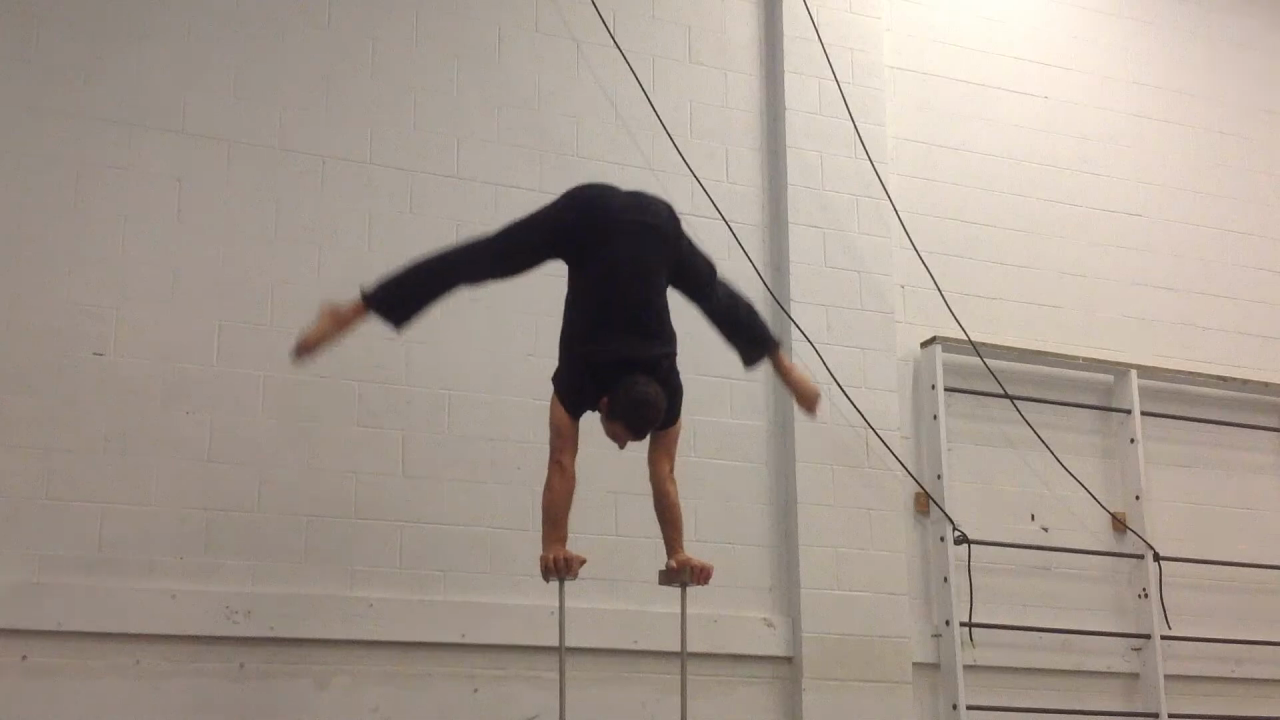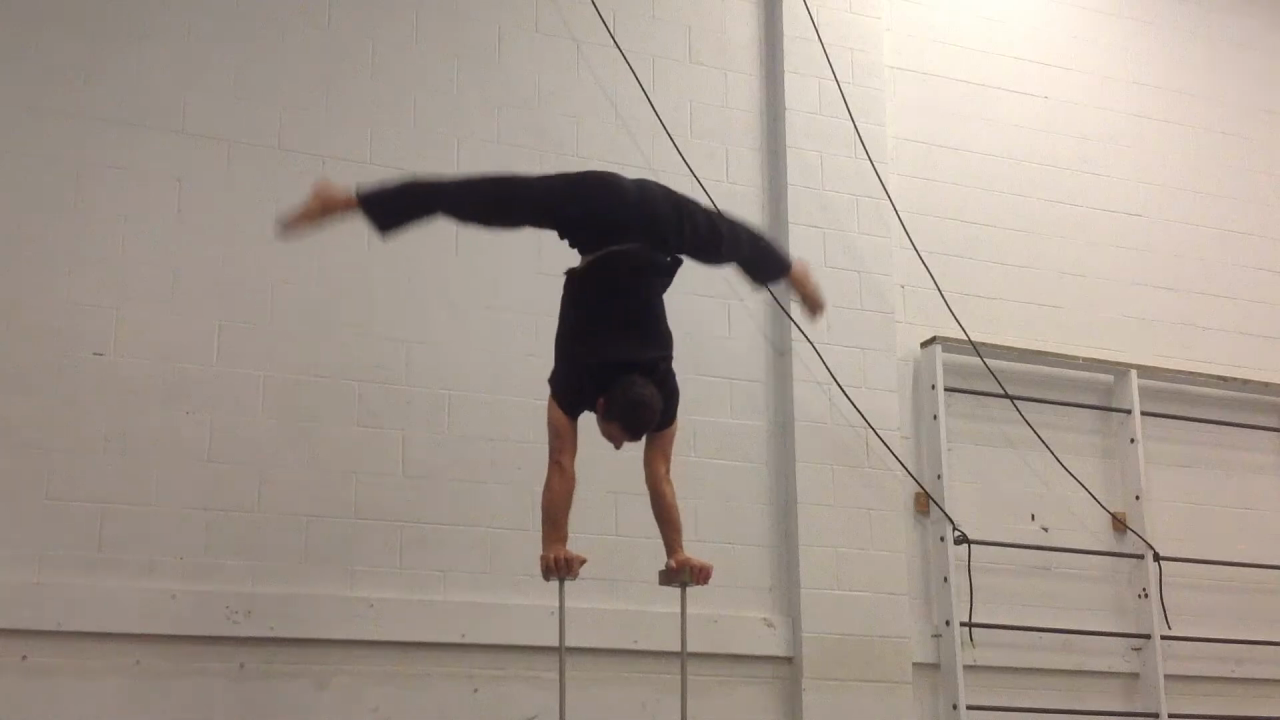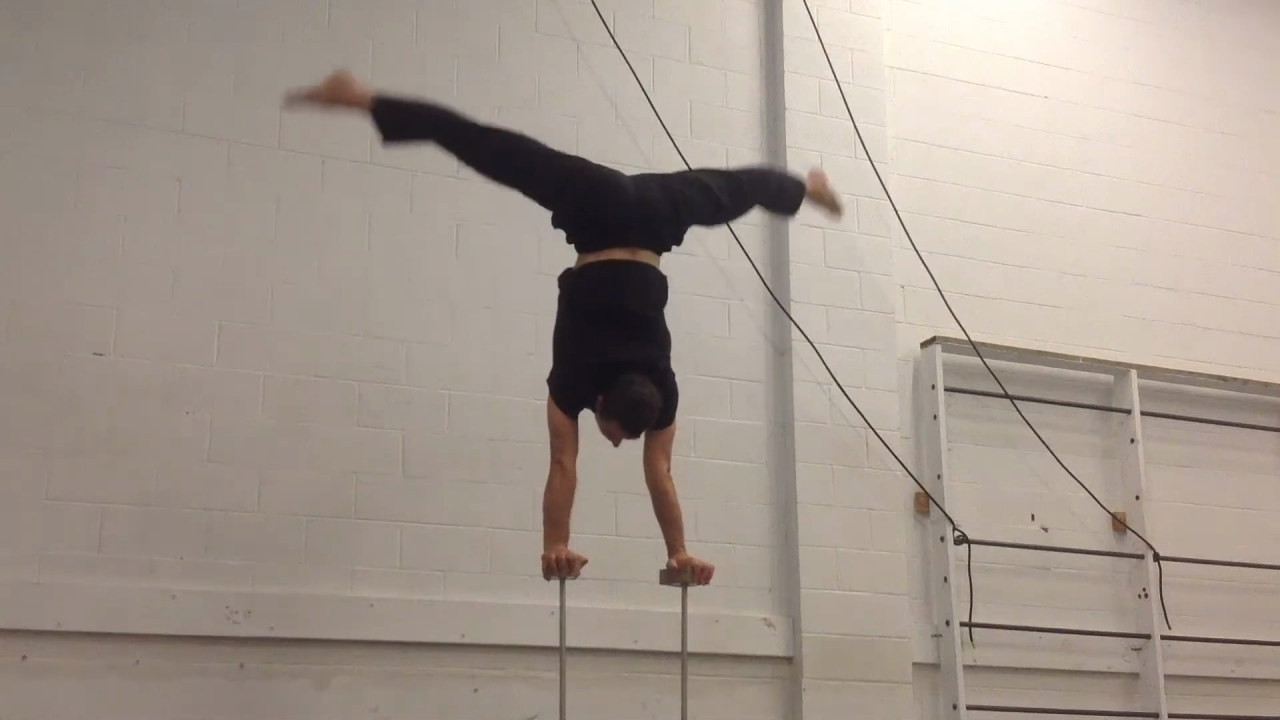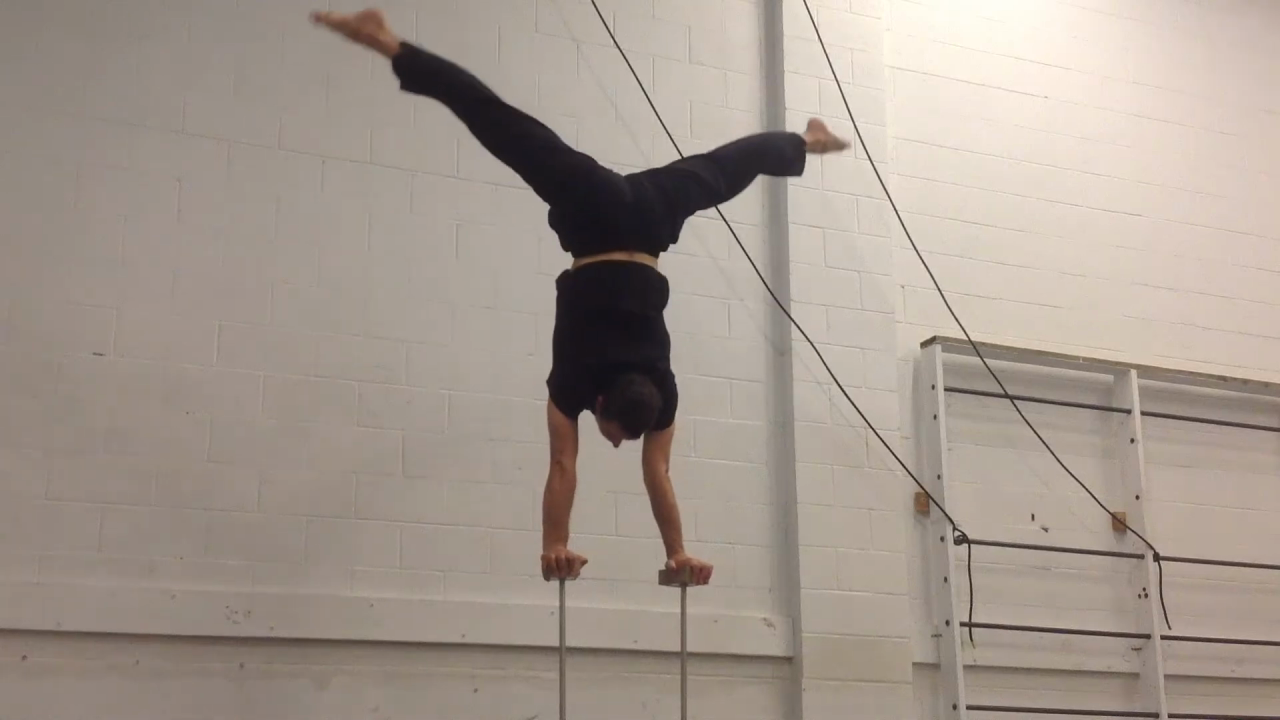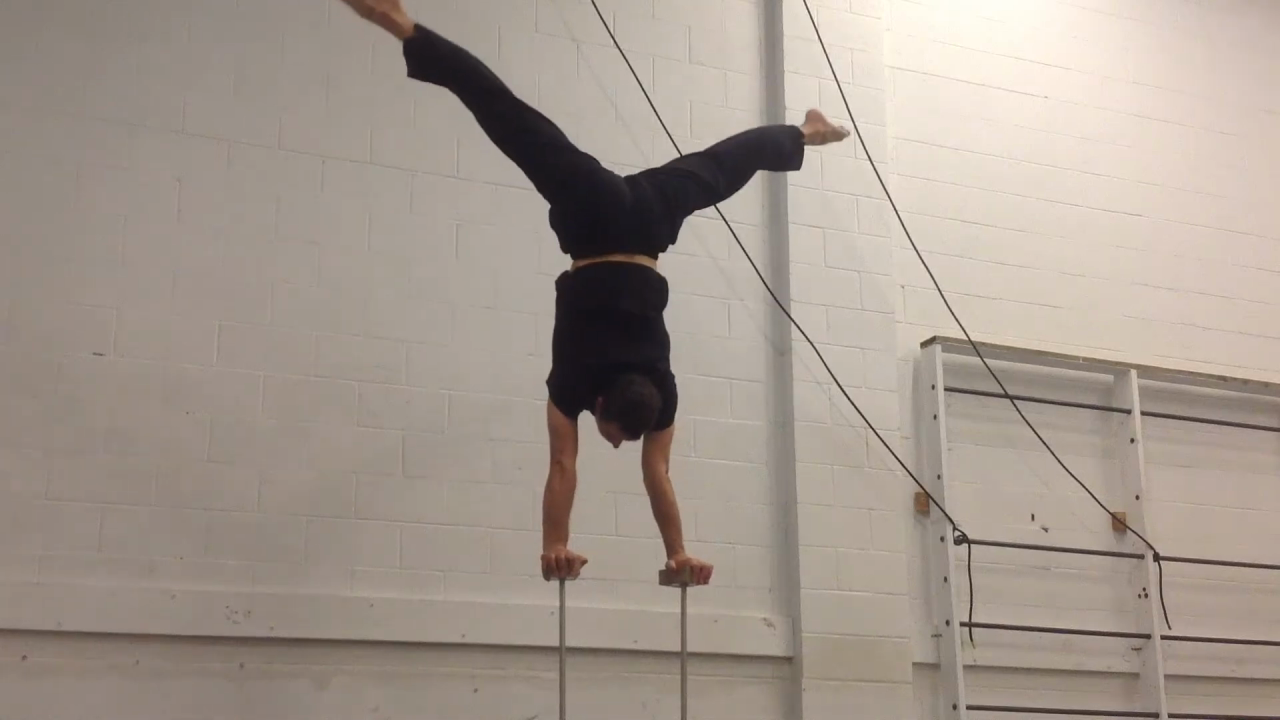
dt=0.2s
person 1, frame 1
left shoulder: (667, 392)
right shoulder: (575, 383)
left elbow: (663, 474)
right elbow: (562, 466)
left wrist: (678, 552)
right wrist: (554, 545)
left hip: (655, 223)
right hip: (589, 217)
left knee: (716, 295)
right knee: (468, 265)
left ankle: (782, 364)
right ankle: (347, 313)
person 1, frame 2
left shoulder: (663, 388)
right shoulder: (573, 382)
left elbow: (659, 474)
right elbow: (562, 466)
left wrist: (678, 553)
right wrist: (554, 544)
left hip: (658, 215)
right hip: (595, 206)
left knee: (730, 244)
right knee: (461, 200)
right ankle: (346, 200)
person 1, frame 3
left shoulder: (661, 389)
right shoulder: (572, 385)
left elbow: (658, 474)
right elbow: (562, 467)
right wrist: (555, 544)
left hip: (655, 213)
right hip: (604, 211)
left knee: (734, 193)
right knee: (480, 147)
left ankle: (806, 187)
right ankle: (364, 99)
person 1, frame 4
left shoulder: (660, 391)
right shoulder: (571, 386)
left elbow: (656, 474)
right elbow: (562, 468)
left wrist: (678, 553)
right wrist: (554, 546)
left hip: (649, 214)
right hip: (601, 212)
left knee: (727, 170)
right knee: (505, 127)
left ankle: (805, 142)
right ankle: (391, 44)
person 1, frame 5
left shoulder: (661, 391)
right shoulder: (571, 383)
left elbow: (657, 475)
right elbow: (563, 466)
left wrist: (679, 554)
right wrist: (554, 545)
left hip: (645, 217)
right hip: (598, 217)
left knee: (720, 167)
right knee: (514, 122)
left ankle: (802, 134)
